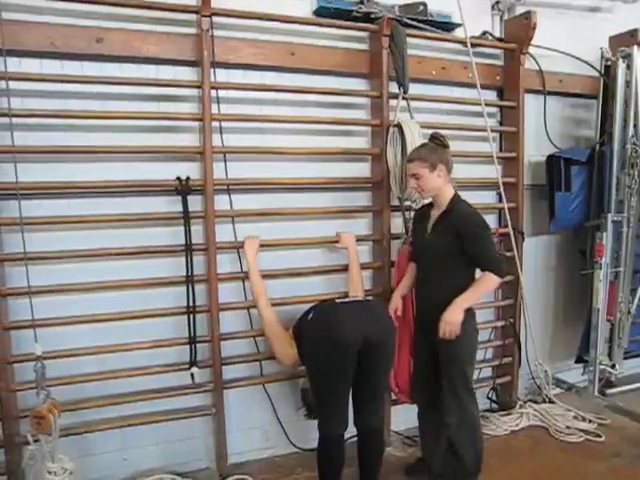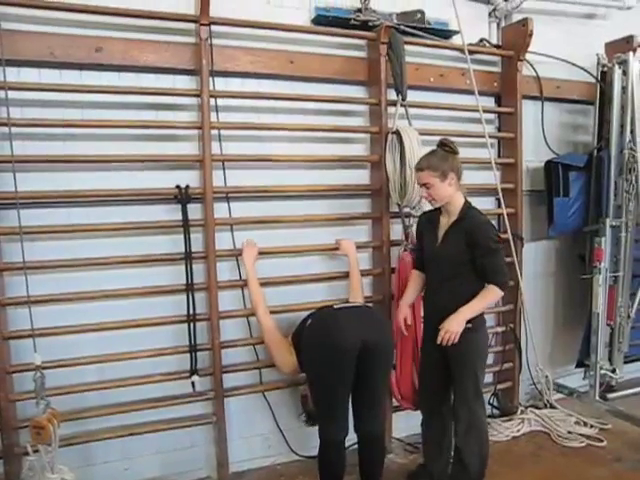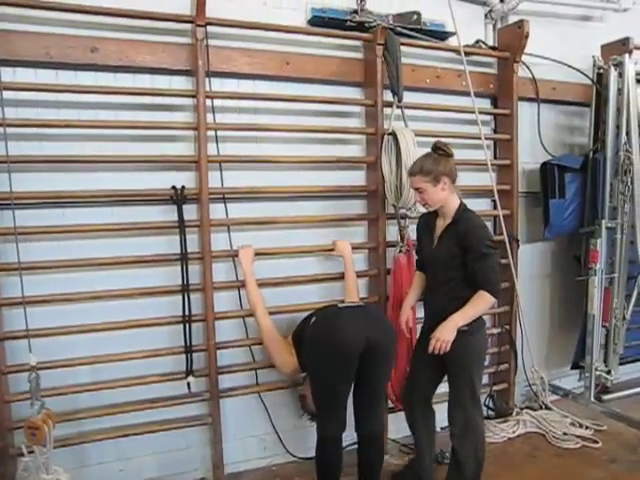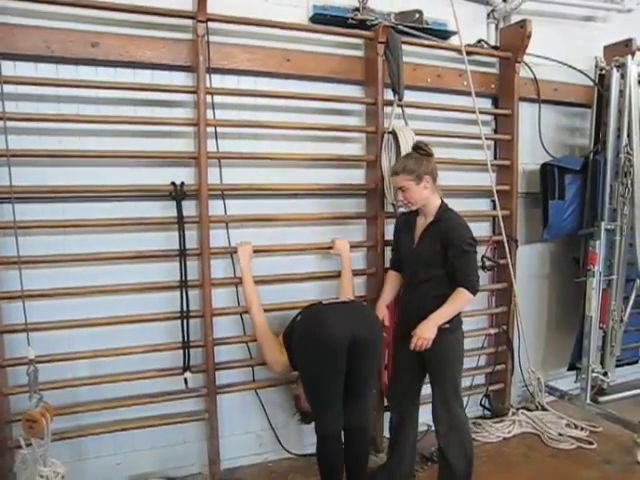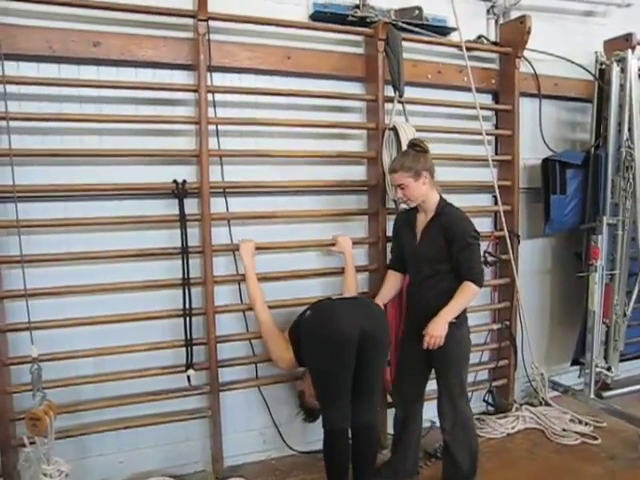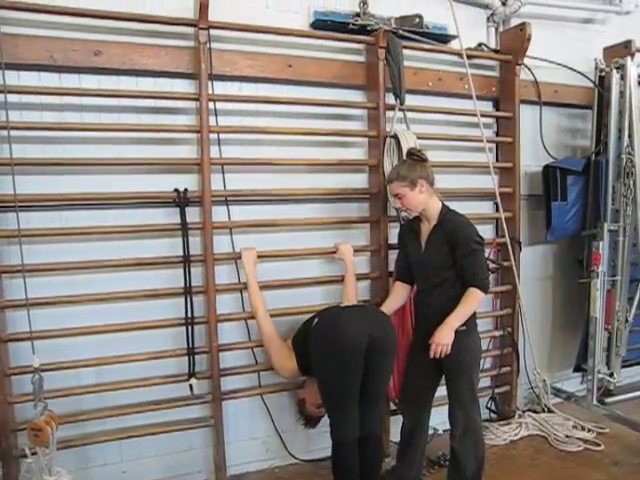
dt=0.4s
person 1, frame 1
left shoulder: (466, 217)
right shoulder: (422, 215)
left elbow: (495, 271)
left wrist: (458, 306)
right wrist: (400, 292)
left hip: (455, 323)
right hip: (426, 320)
left knee: (458, 398)
right knee: (425, 393)
person 1, frame 2
left shoulder: (478, 226)
right shoulder: (426, 222)
left elbow: (497, 284)
left wrist: (461, 316)
right wrist: (406, 301)
left hip: (467, 331)
right hip: (434, 326)
left knee: (467, 406)
right knee: (431, 401)
person 1, frame 3
left shoulder: (472, 229)
right shoulder: (425, 223)
left elbow: (490, 291)
left wrist: (452, 325)
right wrist: (409, 302)
left hip: (465, 334)
right hip: (432, 328)
left knee: (463, 411)
right knee: (414, 396)
person 1, frame 4
left shoulder: (453, 227)
right shoulder: (403, 224)
left elbow: (468, 287)
left wrist: (433, 322)
right wrist: (383, 302)
left hip: (443, 332)
right hip: (408, 327)
left knee: (447, 409)
right knee: (400, 400)
person 1, frame 5
left shoulder: (455, 221)
right shoulder: (403, 221)
left elbow: (473, 279)
left wrist: (443, 319)
right wrist: (379, 302)
left hip: (449, 327)
right hip: (413, 324)
left knee: (452, 404)
right knee: (405, 396)
person 1, frame 6
left shoulder: (459, 228)
right shoulder: (408, 231)
left elbow: (478, 286)
left wrist: (449, 327)
right wrist: (381, 314)
left hip: (459, 335)
right hip: (423, 332)
left knee: (462, 412)
right knee: (412, 404)
person 2, frame 1
left shoulder: (291, 352)
left elbow: (263, 303)
right elbow: (357, 296)
left wrist: (251, 257)
right wrist: (351, 248)
left hip: (331, 331)
right hip: (378, 318)
left knee: (332, 427)
right knee: (371, 422)
person 2, frame 2
left shoulder: (290, 359)
left elbow: (261, 311)
right elbow: (357, 299)
left wrist: (249, 265)
right wrist: (352, 255)
left hip: (329, 335)
right hip: (375, 323)
left knee: (333, 434)
right knee: (372, 428)
person 2, frame 3
left shoulder: (290, 360)
left elbow: (259, 311)
right elbow: (353, 301)
left wrist: (247, 266)
right wrist: (347, 255)
left hip: (332, 333)
right hip: (377, 322)
left knee: (330, 431)
right knee: (372, 427)
person 2, frame 4
left shoulder: (282, 359)
left elbow: (255, 309)
right elbow: (347, 301)
left wrist: (245, 263)
left hip: (319, 330)
right hip: (364, 319)
left knee: (329, 428)
right knee: (357, 423)
person 2, frame 5
left shoulder: (288, 356)
left elbow: (259, 306)
right elbow: (350, 296)
left wrist: (248, 261)
right wrist: (347, 252)
left hip: (328, 325)
right hip: (372, 315)
left knee: (336, 424)
right knee: (366, 419)
person 2, frame 6
left shoulder: (289, 364)
left elbow: (261, 314)
right elbow: (351, 306)
left wrist: (250, 269)
left hip: (336, 334)
right hip: (379, 323)
left knee: (345, 433)
right knee: (371, 429)
